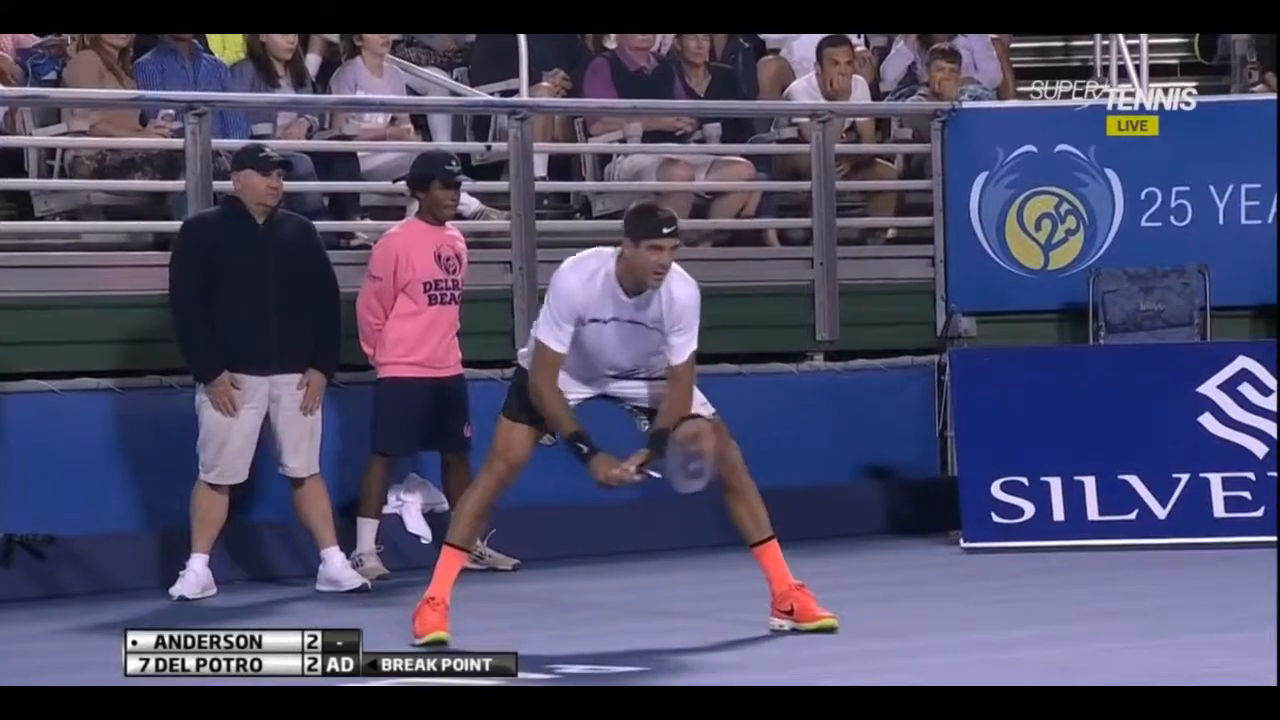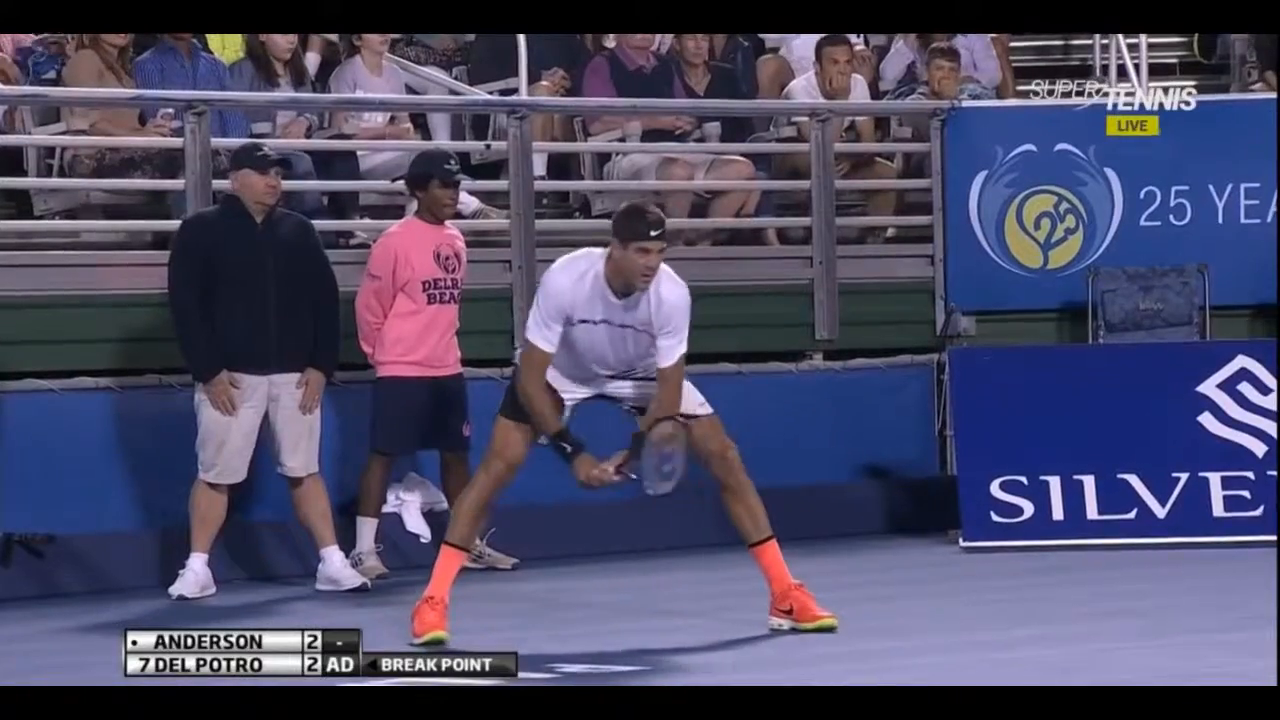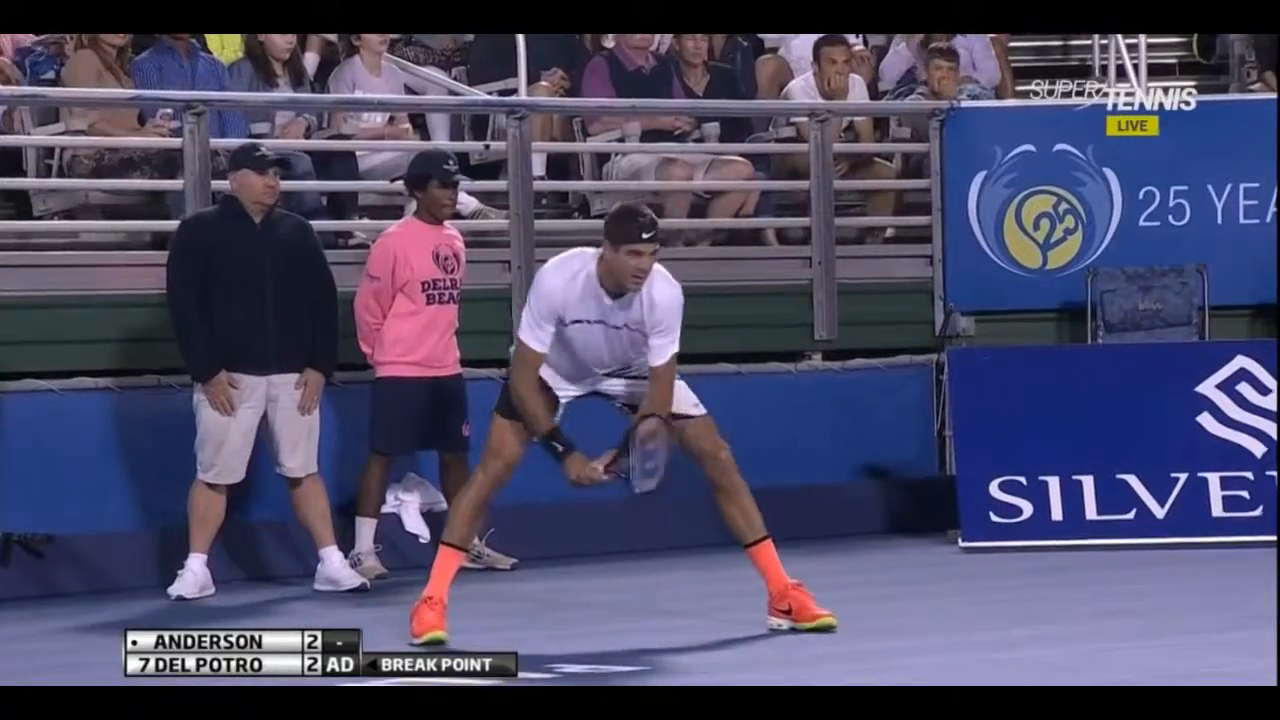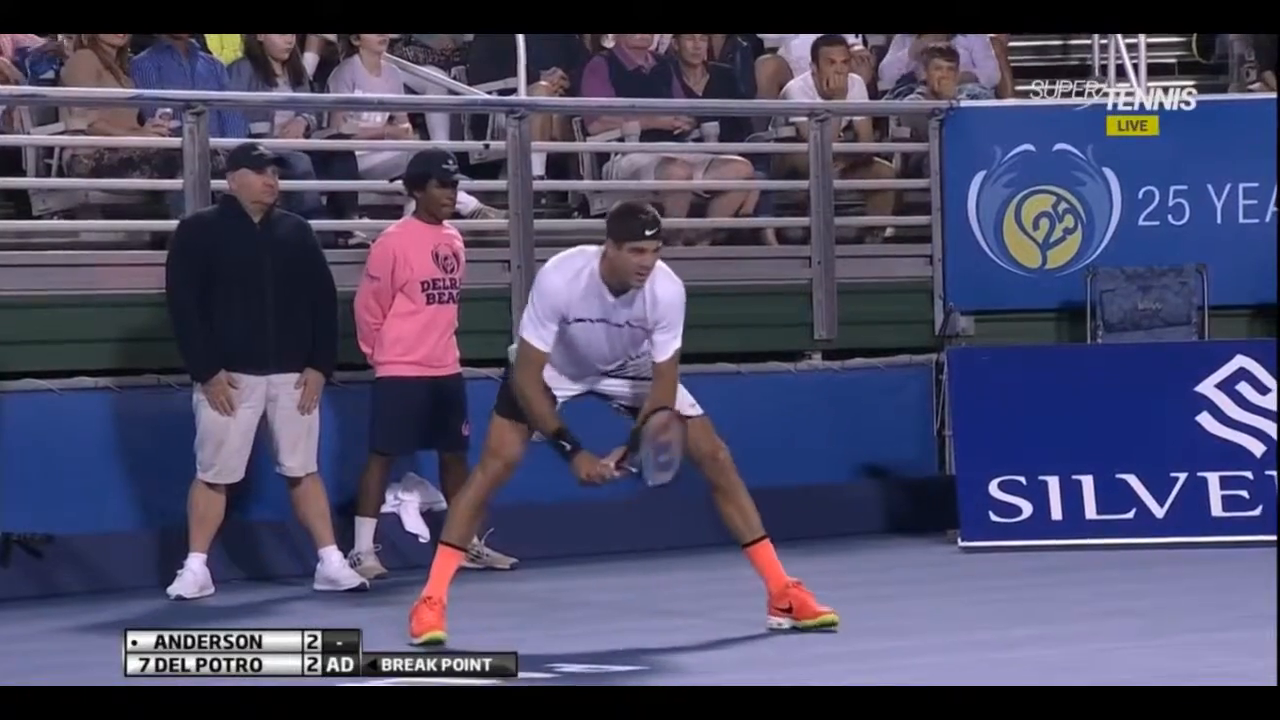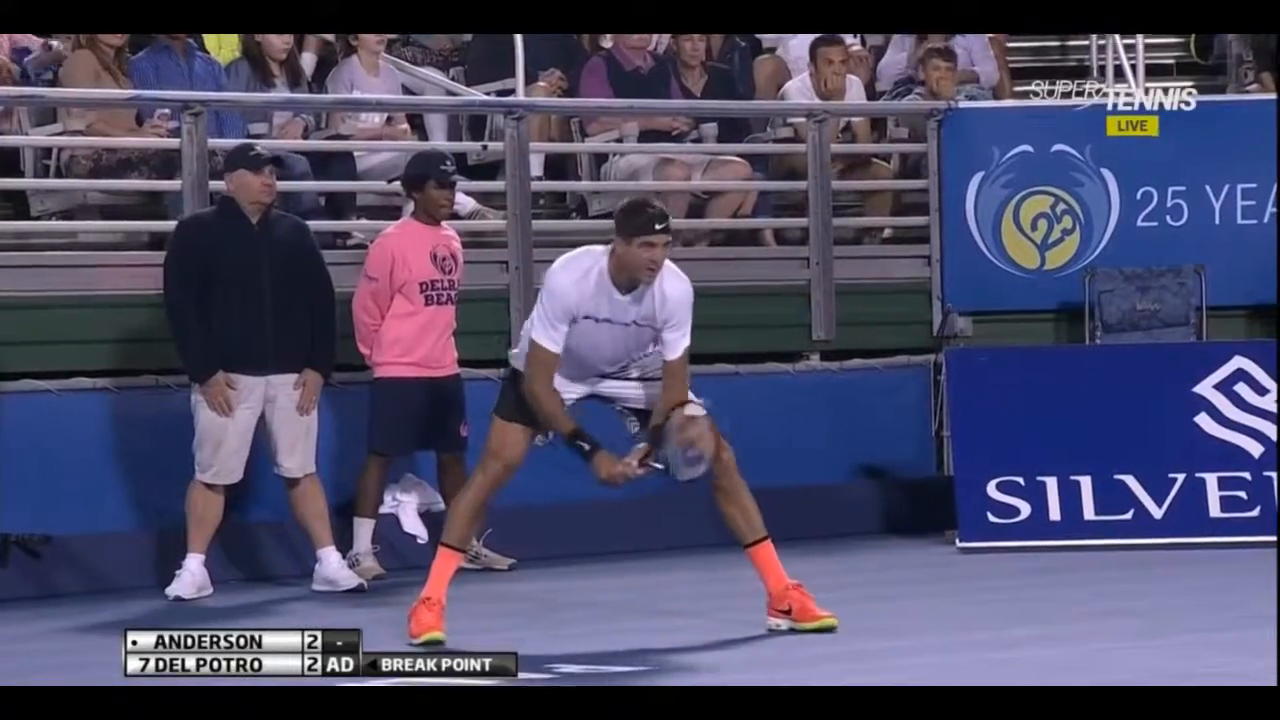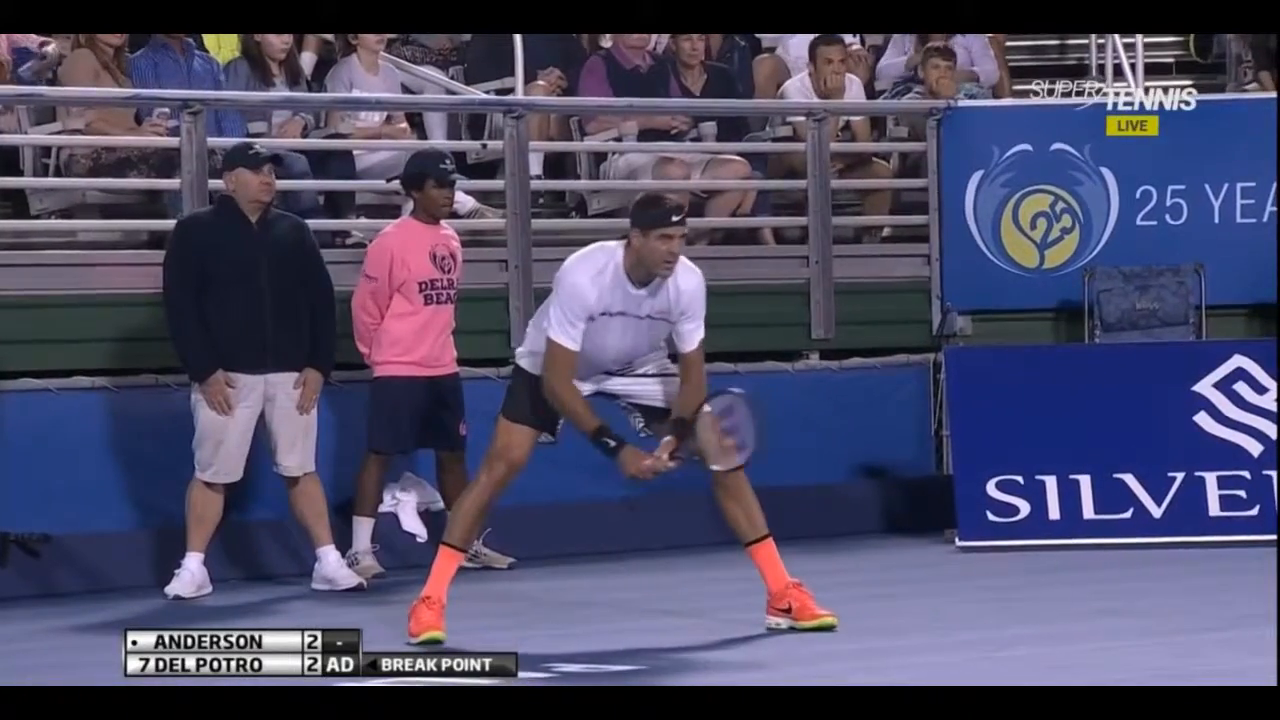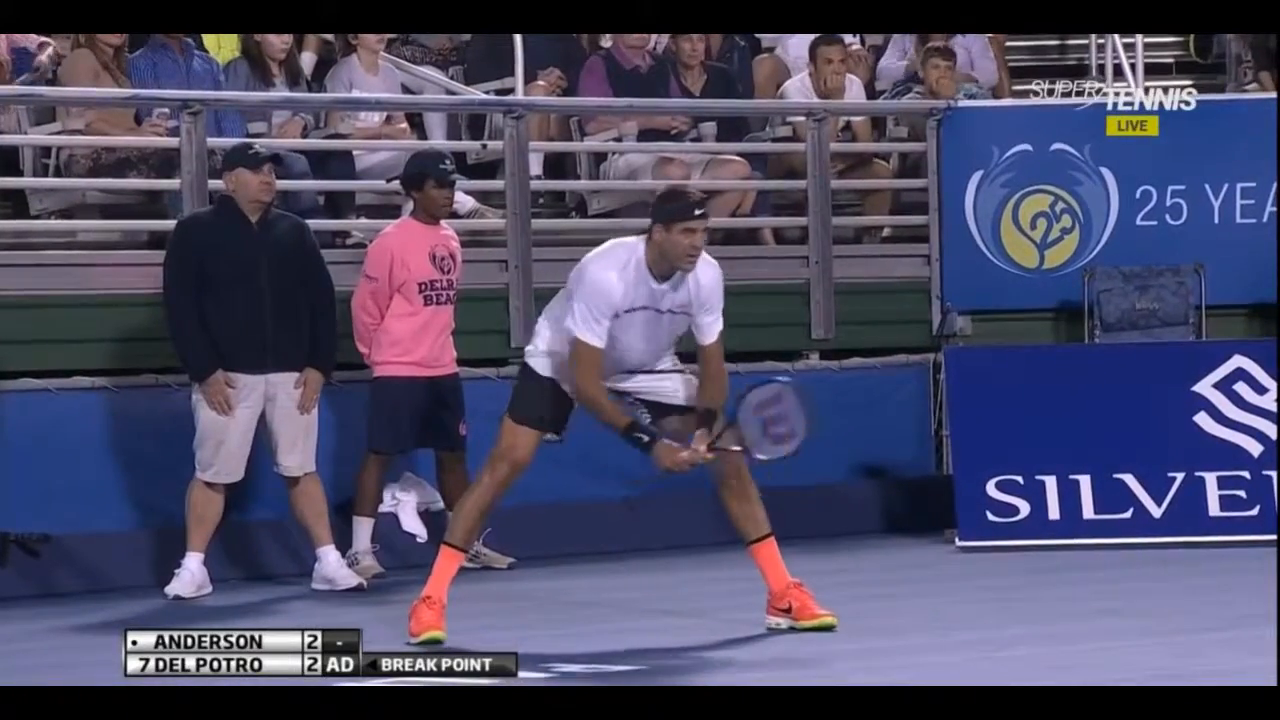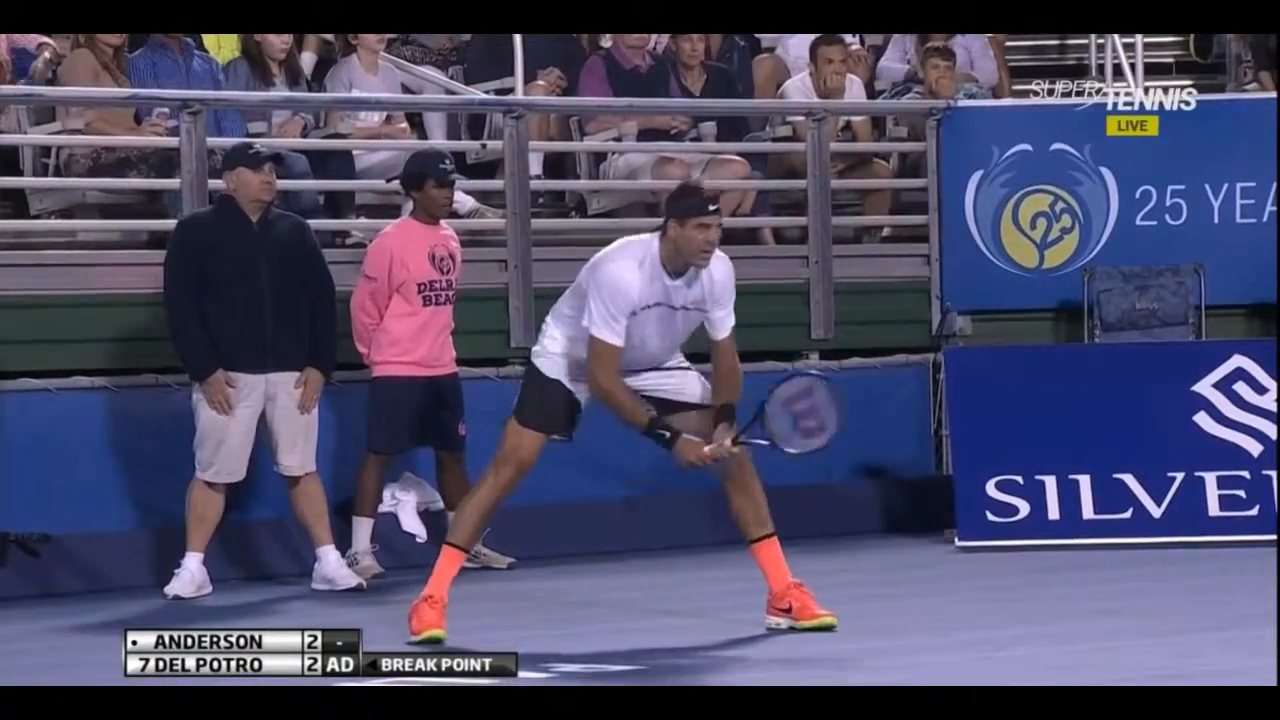
dt=0.1s
person 1, frame 1
left shoulder: (301, 231)
right shoulder: (202, 231)
left elbow: (327, 300)
right elbow: (186, 306)
left wrist: (323, 366)
right wrist: (210, 371)
left hip: (296, 374)
right hip: (230, 376)
left knee: (306, 471)
right knee: (216, 475)
left ankle: (333, 563)
right ankle: (198, 569)
person 1, frame 2
left shoulder: (299, 230)
right shoulder: (200, 230)
left elbow: (325, 299)
right elbow: (185, 305)
left wrist: (322, 365)
right wrist: (208, 370)
left hip: (295, 373)
right hip: (229, 375)
left knee: (305, 471)
right knee: (215, 474)
left ankle: (332, 563)
right ankle: (197, 569)
person 1, frame 3
left shoulder: (297, 231)
right shoulder: (199, 231)
left elbow: (324, 300)
right elbow: (183, 305)
left wrist: (321, 365)
right wrist: (207, 371)
left hip: (294, 374)
right hip: (228, 375)
left knee: (303, 471)
right knee: (213, 474)
left ankle: (331, 563)
right ankle: (196, 569)
person 1, frame 4
left shoulder: (297, 231)
right shoulder: (198, 231)
left elbow: (323, 299)
right elbow: (183, 305)
left wrist: (321, 365)
right wrist: (206, 370)
left hip: (294, 373)
right hip: (228, 375)
left knee: (303, 470)
right knee: (213, 473)
left ankle: (331, 562)
right ankle: (195, 569)
person 1, frame 5
left shoulder: (295, 232)
right shoulder: (196, 232)
left elbow: (321, 300)
right elbow: (181, 306)
left wrist: (319, 366)
right wrist: (204, 371)
left hip: (292, 374)
right hip: (226, 376)
left knee: (302, 471)
right knee: (211, 474)
left ankle: (329, 563)
right ankle: (194, 570)
person 1, frame 6
left shoulder: (294, 230)
right shoulder: (195, 231)
left elbow: (321, 299)
right elbow: (180, 305)
left wrist: (319, 364)
right wrist: (204, 370)
left hip: (292, 373)
right hip: (226, 374)
left knee: (301, 469)
right knee: (211, 473)
left ankle: (328, 562)
right ankle: (193, 568)
person 1, frame 7
left shoulder: (294, 230)
right shoulder: (195, 231)
left elbow: (322, 299)
right elbow: (180, 305)
left wrist: (320, 364)
right wrist: (204, 370)
left hip: (292, 373)
right hip: (226, 375)
left knee: (302, 469)
right knee: (212, 473)
left ankle: (328, 562)
right ankle: (193, 568)
person 1, frame 8
left shoulder: (295, 230)
right shoulder: (196, 231)
left elbow: (322, 298)
right elbow: (180, 305)
left wrist: (321, 364)
right wrist: (204, 370)
left hip: (293, 372)
right hip: (227, 374)
left knee: (302, 469)
right knee: (212, 473)
left ankle: (328, 562)
right ankle: (193, 568)
person 2, frame 1
left shoulder: (682, 293)
right shoulder: (575, 280)
left elbow: (679, 386)
right elbow: (541, 380)
left wrist: (650, 452)
right wrist: (588, 454)
left hip: (645, 370)
right hip: (560, 367)
left knee: (726, 458)
right knee: (503, 463)
left ankle: (786, 596)
right ankle: (435, 600)
person 2, frame 2
left shoulder: (672, 294)
right shoulder: (564, 280)
left elbow: (669, 389)
right elbow: (530, 378)
left wrist: (632, 454)
right wrist: (573, 453)
left hip: (640, 370)
right hip: (558, 366)
left knee: (723, 456)
right knee: (500, 463)
left ankle: (785, 595)
right ankle: (435, 599)
person 2, frame 3
left shoulder: (665, 293)
right shoulder: (556, 280)
left elbow: (660, 390)
right elbow: (523, 378)
right wrist: (564, 452)
left hip: (634, 368)
right hip: (552, 365)
left knee: (716, 456)
right knee: (497, 462)
left ankle: (782, 594)
right ankle: (433, 599)
person 2, frame 4
left shoulder: (667, 290)
right shoulder: (558, 278)
left elbow: (663, 384)
right elbow: (526, 378)
left wrist: (629, 449)
right wrist: (572, 451)
left hip: (632, 366)
right hip: (550, 366)
left knee: (713, 456)
right knee: (496, 462)
left ankle: (782, 593)
right ankle: (432, 599)
person 2, frame 5
left shoulder: (675, 288)
right shoulder: (568, 278)
left elbow: (675, 380)
right elbow: (537, 382)
left wrist: (650, 446)
right wrist: (590, 452)
left hip: (635, 368)
right hip: (552, 369)
left knee: (717, 457)
right knee: (497, 464)
left ankle: (782, 595)
right ankle: (431, 600)
person 2, frame 6
left shoulder: (688, 282)
right shoulder: (582, 275)
left elbow: (692, 370)
right elbow: (557, 382)
left wrist: (676, 438)
right wrist: (616, 448)
left hip: (639, 365)
right hip: (554, 365)
right knee: (502, 463)
left ankle: (782, 594)
right ankle: (432, 599)
person 2, frame 7
left shoulder: (706, 276)
right shoulder: (605, 274)
left elbow: (712, 362)
right elbow: (584, 380)
left wrist: (705, 429)
right wrist: (648, 442)
left hip: (648, 363)
right hip: (563, 362)
left knee: (728, 454)
right knee: (506, 463)
left ankle: (783, 594)
right ankle: (432, 598)
person 2, frame 8
left shoulder: (718, 272)
right shoulder: (620, 272)
left elbow: (725, 356)
right elbow: (602, 378)
left wrist: (724, 423)
right wrist: (669, 437)
left hip: (654, 362)
right hip: (570, 358)
left knee: (732, 453)
right knee: (511, 464)
left ankle: (784, 594)
right ankle: (433, 598)
person 3, frame 1
left shoulder: (457, 241)
right shoulder: (397, 241)
right elbow: (370, 305)
right wrist: (384, 354)
left hip: (448, 370)
right hip: (402, 372)
left knee: (457, 454)
right knee: (384, 456)
left ankle: (470, 544)
right ankle: (365, 551)
person 3, frame 2
left shoulder: (456, 240)
right shoulder: (396, 240)
right elbow: (369, 304)
right wrist: (383, 353)
left hip: (448, 369)
right hip: (401, 372)
left knee: (456, 454)
right knee: (383, 455)
left ankle: (469, 544)
right ankle: (364, 550)
person 3, frame 3
left shoulder: (455, 240)
right shoulder: (395, 241)
right elbow: (368, 304)
right wrist: (383, 353)
left hip: (447, 369)
right hip: (401, 372)
left knee: (455, 454)
right knee: (382, 455)
left ankle: (469, 544)
right ankle: (363, 550)
person 3, frame 4
left shoulder: (454, 239)
right shoulder: (394, 240)
right elbow: (368, 304)
right wrist: (383, 353)
left hip: (446, 369)
right hip: (400, 372)
left knee: (455, 454)
right knee: (382, 455)
left ankle: (468, 543)
right ankle: (363, 550)
person 3, frame 5
left shoulder: (452, 240)
right shoulder: (393, 242)
right elbow: (366, 305)
right wrist: (381, 354)
left hip: (445, 370)
right hip: (399, 373)
left knee: (453, 455)
right knee: (381, 456)
left ankle: (467, 544)
right ankle: (361, 551)
person 3, frame 6
left shoulder: (452, 240)
right shoulder: (392, 241)
right elbow: (366, 305)
right wrist: (380, 353)
left hip: (444, 369)
right hip: (398, 372)
left knee: (453, 454)
right knee: (380, 455)
left ankle: (466, 543)
right ankle: (361, 550)
person 3, frame 7
left shoulder: (451, 239)
right shoulder: (391, 241)
right elbow: (365, 304)
right wrist: (380, 353)
left hip: (443, 369)
right hip: (398, 372)
left knee: (453, 453)
right knee: (380, 454)
left ankle: (466, 543)
right ankle: (361, 550)
person 3, frame 8
left shoulder: (450, 239)
right shoulder: (391, 241)
right elbow: (364, 305)
right wrist: (378, 353)
left hip: (443, 369)
right hip: (397, 372)
left knee: (452, 453)
right knee: (379, 455)
right ankle: (360, 550)
